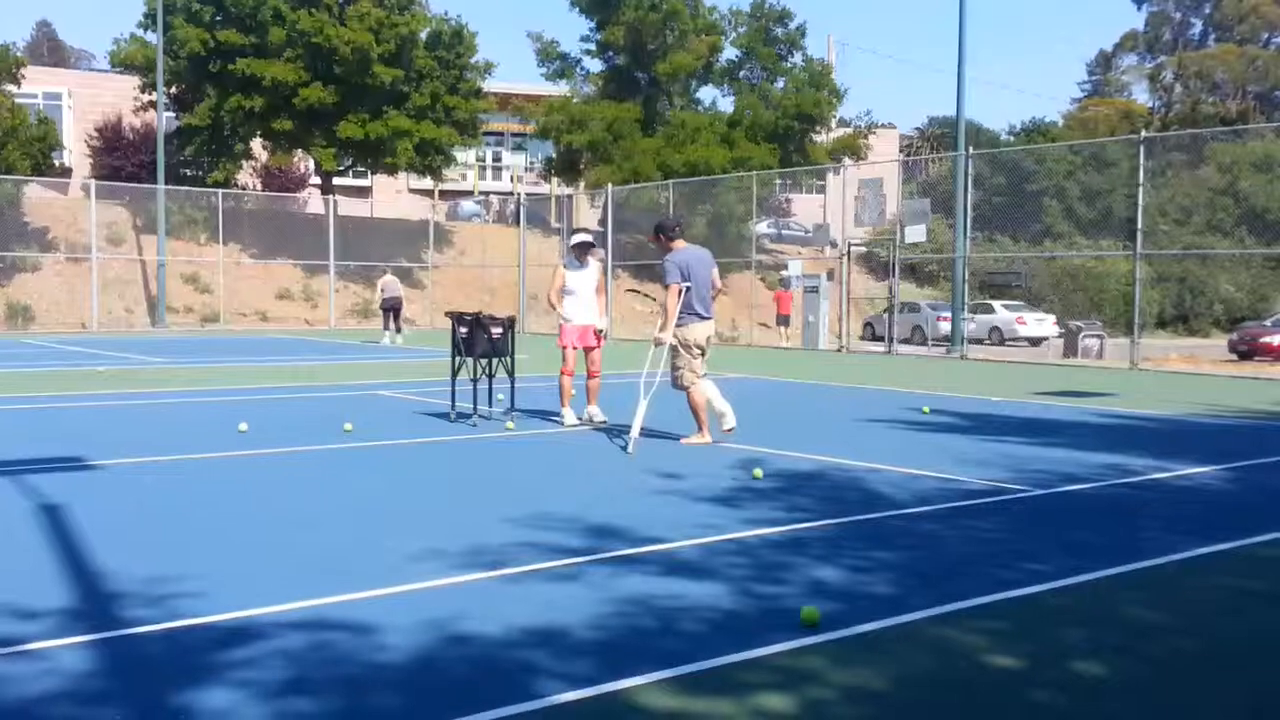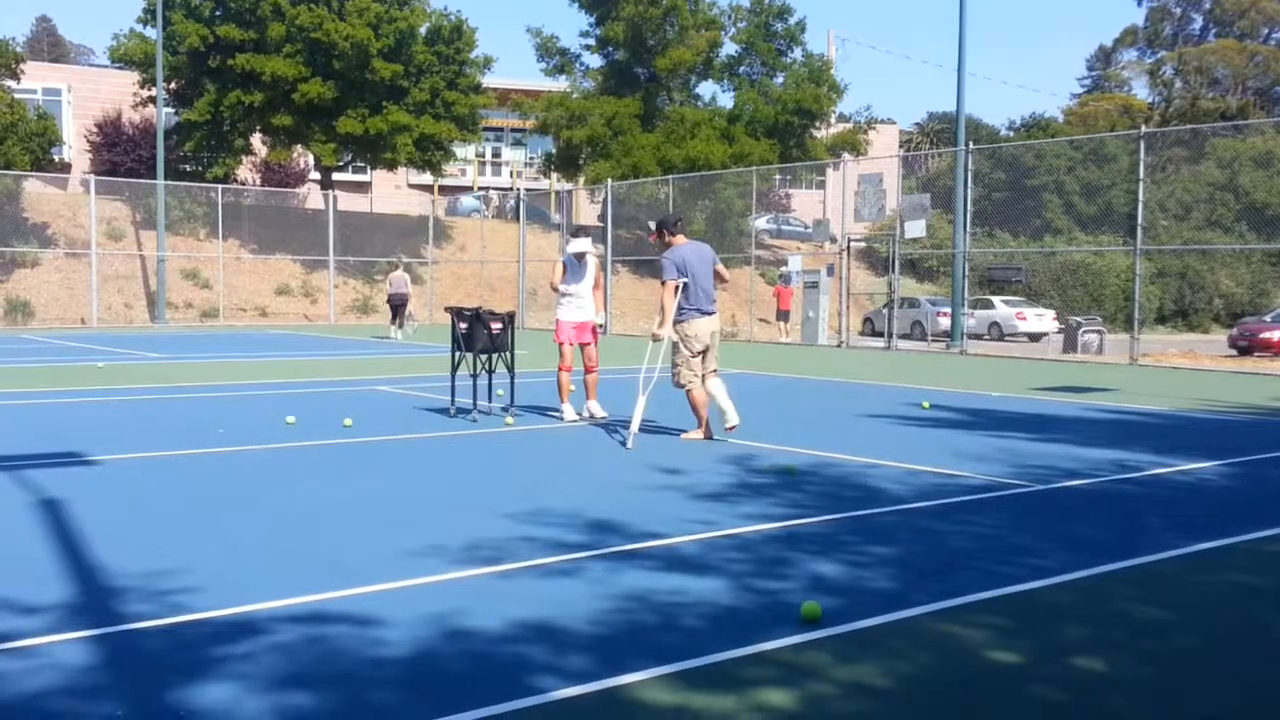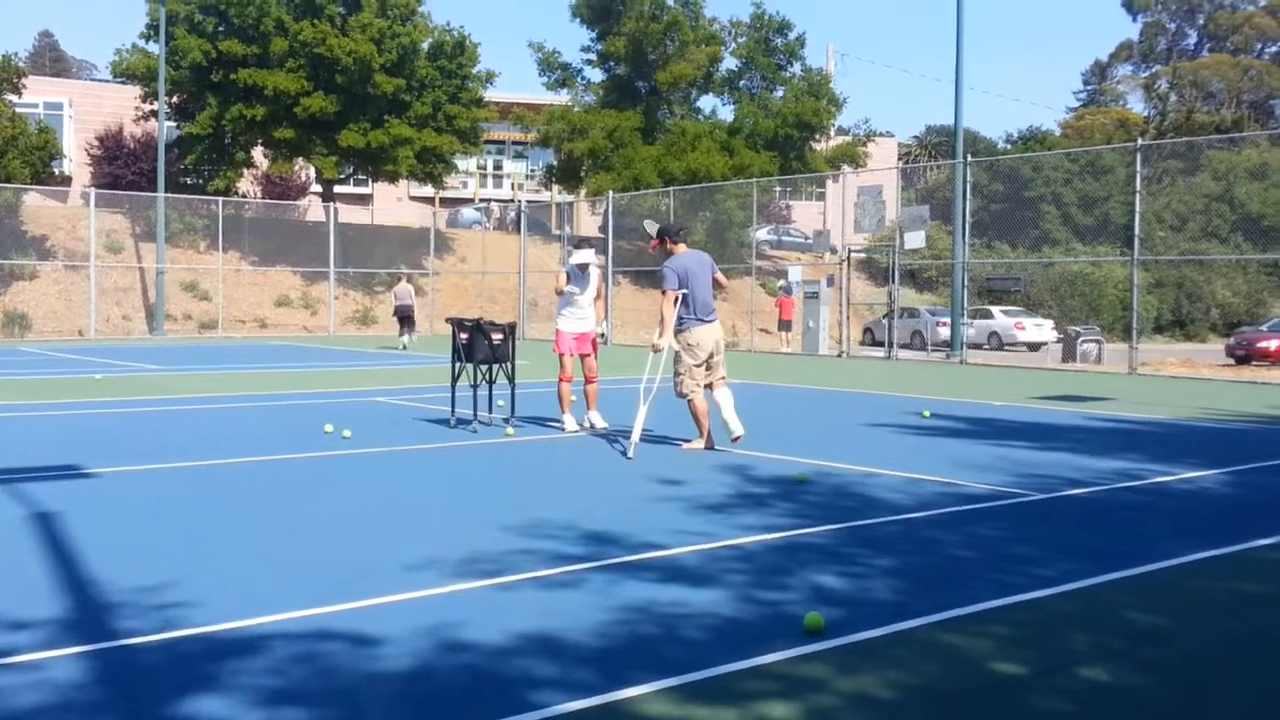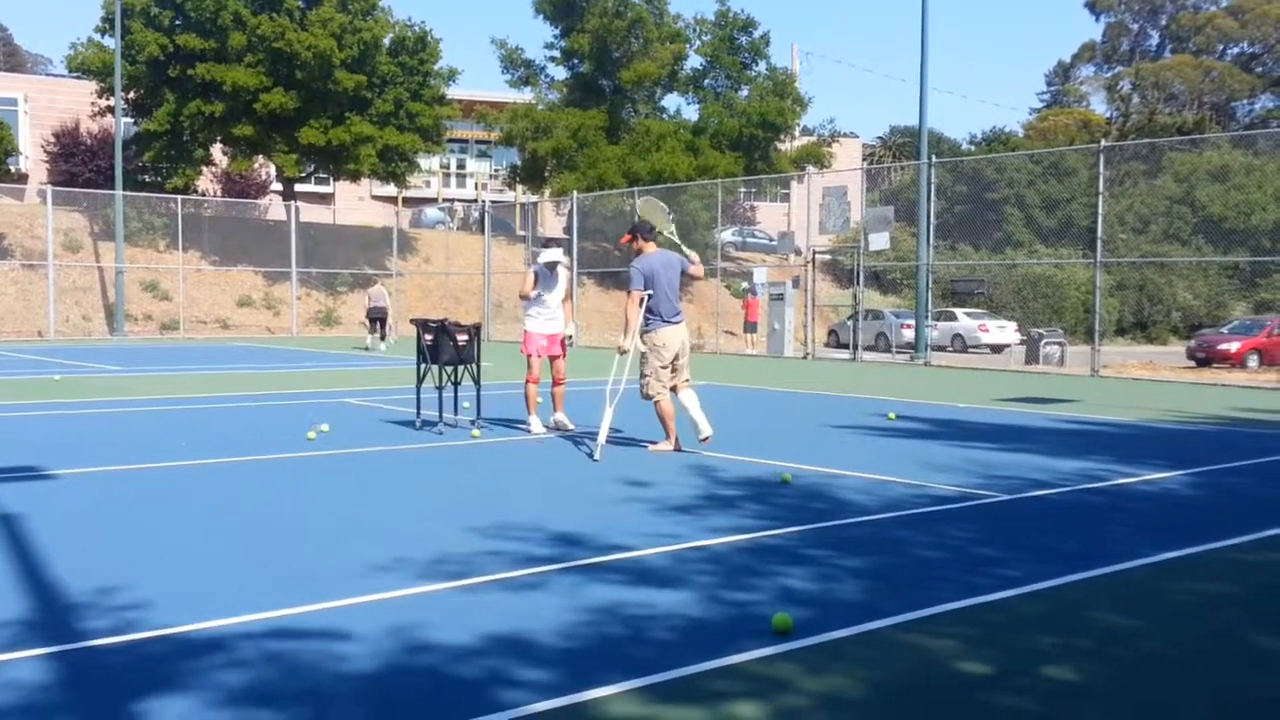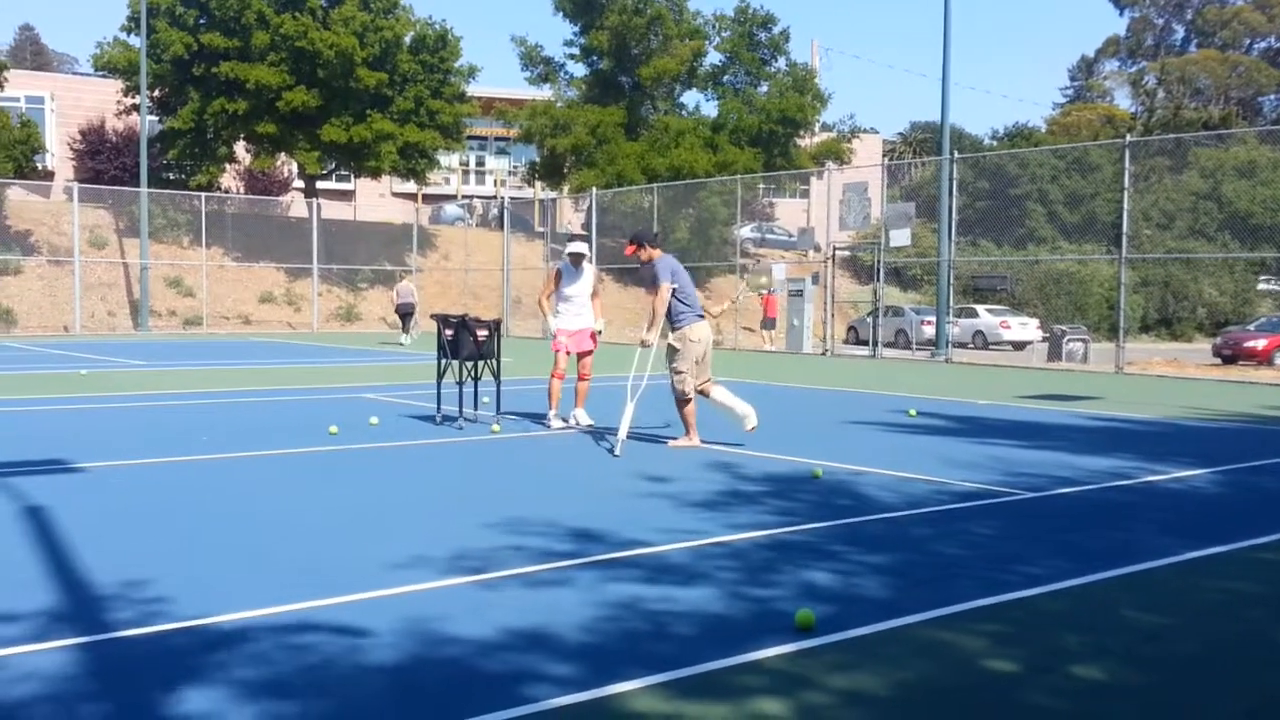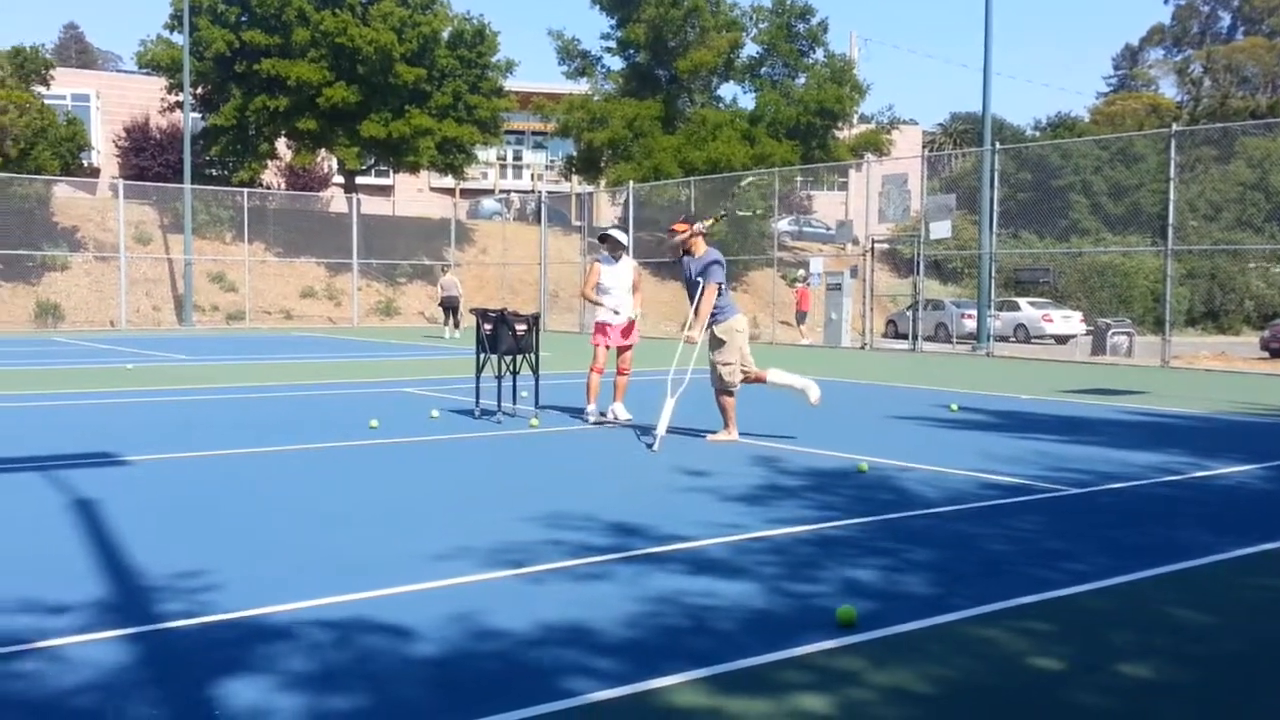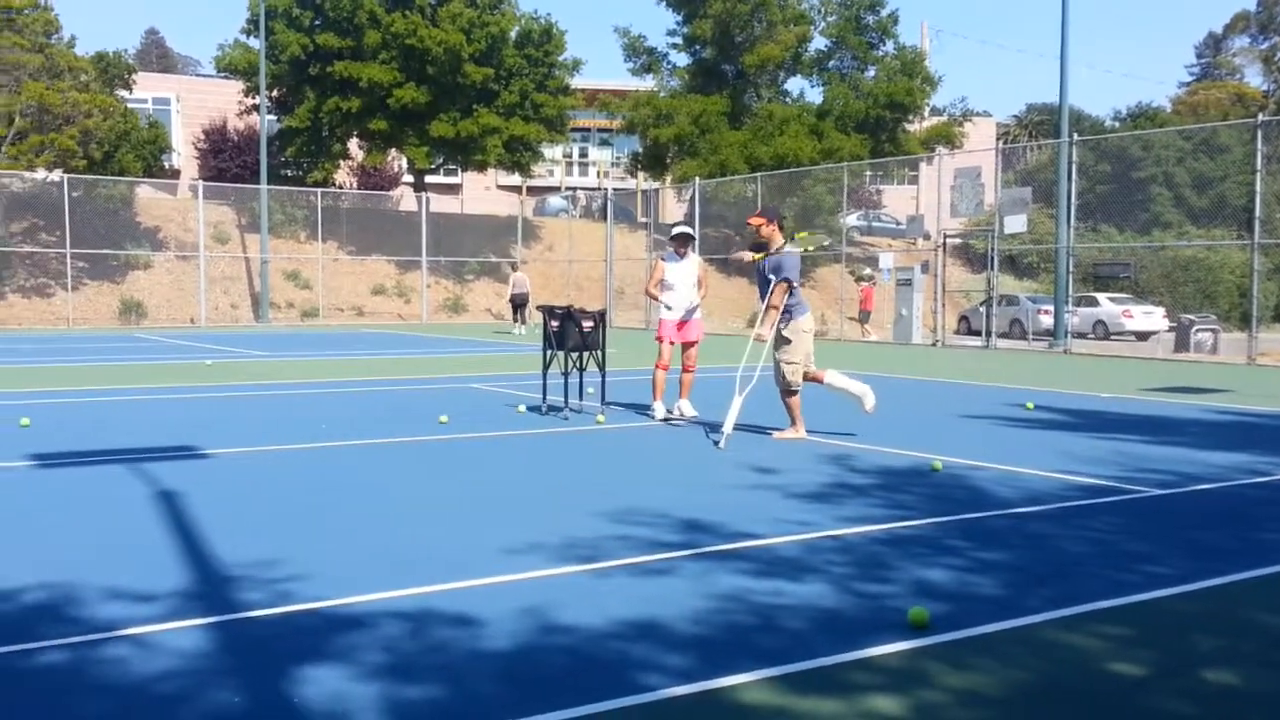
dt=0.5s
person 1, frame 1
left shoulder: (672, 260)
right shoulder: (705, 253)
left elbow: (672, 296)
right elbow: (717, 287)
left wrist: (666, 330)
left hip: (687, 327)
right hip: (706, 323)
left knee: (690, 382)
right knee: (698, 376)
left ankle: (703, 433)
right ankle: (724, 412)
person 1, frame 2
left shoulder: (669, 257)
right shoulder: (705, 248)
left elbow: (669, 293)
right elbow: (725, 277)
left wrist: (664, 326)
left hip: (690, 324)
right hip: (711, 319)
left knee: (690, 380)
right knee: (709, 372)
left ankle: (703, 429)
right ankle: (728, 412)
person 1, frame 3
left shoulder: (670, 266)
right shoulder: (704, 257)
left elbow: (668, 302)
right elbow: (723, 283)
left wrist: (664, 336)
left hip: (692, 333)
right hip: (714, 328)
left knee: (693, 389)
right knee: (717, 380)
left ankle: (704, 438)
right ankle: (733, 422)
person 1, frame 4
left shoulder: (637, 265)
right shoulder: (674, 257)
left elbow: (633, 304)
right elbow: (699, 274)
left wrist: (627, 338)
right wrist: (696, 261)
left hip: (658, 334)
right hip: (680, 330)
left knee: (658, 391)
right knee: (681, 383)
left ankle: (671, 440)
right ankle: (700, 422)
person 1, frame 5
left shoulder: (660, 264)
right shoulder: (669, 262)
left elbow: (662, 298)
right elbow: (689, 292)
left wrist: (652, 331)
right wrist: (710, 310)
left hip: (687, 331)
right hip: (700, 327)
left knee: (682, 388)
right knee: (703, 383)
left ankle: (691, 436)
right ankle: (741, 408)
person 1, frame 6
left shoulder: (712, 258)
right shoulder: (685, 256)
left elbow: (708, 296)
right elbow: (672, 242)
left wrist: (695, 329)
right wrist: (687, 235)
left hip: (727, 324)
right hip: (718, 327)
left knee: (723, 382)
right knee: (749, 373)
left ankle: (730, 430)
right ankle: (800, 383)
person 1, frame 7
left shoulder: (788, 255)
right shoulder: (762, 249)
left elbow: (778, 296)
right elbow: (734, 256)
left wrist: (765, 326)
right wrist: (744, 255)
left hip: (793, 323)
right hip: (787, 323)
left knee: (788, 379)
right knee: (807, 372)
left ankle: (797, 427)
right ankle: (857, 388)
person 2, frame 1
left shoulder: (597, 266)
right shoulder: (563, 268)
right elbow: (552, 294)
left wrist: (603, 318)
right wrist: (560, 311)
left hip: (592, 324)
right hip: (570, 324)
left knee: (595, 368)
right knee: (568, 368)
left ankle: (592, 409)
right ankle: (566, 411)
person 2, frame 2
left shoulder: (594, 263)
right shoulder: (562, 264)
right elbow: (553, 282)
left wrist: (600, 313)
right wrist: (559, 288)
left hip: (588, 319)
right hip: (566, 318)
left knee: (592, 363)
right knee: (566, 363)
left ankle: (591, 404)
right ankle: (566, 406)
person 2, frame 3
left shoulder: (596, 273)
right shoulder: (566, 273)
right elbow: (558, 289)
left wrist: (600, 322)
right wrist: (565, 289)
left hip: (588, 329)
right hip: (566, 329)
left knee: (592, 374)
right knee: (566, 374)
left ankle: (592, 415)
right ankle: (567, 417)
person 2, frame 4
left shoulder: (565, 274)
right shoulder: (534, 274)
right elbow: (523, 293)
left wrist: (569, 324)
right wrist: (530, 294)
left hip: (557, 331)
right hip: (535, 330)
left knee: (560, 376)
right knee: (533, 375)
left ankle: (558, 416)
right ankle: (533, 418)
person 2, frame 5
left shoulder: (591, 271)
right shoulder: (559, 271)
right elbow: (543, 297)
left wrist: (599, 320)
right wrist: (549, 319)
left hip: (587, 327)
right hip: (564, 327)
left knee: (585, 372)
right knee: (559, 370)
left ankle: (578, 412)
right ankle: (553, 413)
person 2, frame 6
left shoulder: (632, 265)
right shoulder: (599, 264)
left elbow: (637, 291)
right elbow: (586, 292)
left wrist: (636, 308)
right wrist: (605, 303)
left hip: (626, 322)
right hip: (605, 322)
left knee: (624, 367)
right knee: (598, 364)
left ankle: (617, 406)
right ankle: (591, 408)
person 2, frame 7
left shoulder: (697, 262)
right shoulder: (663, 261)
left elbow: (703, 287)
right elbow: (649, 288)
left wrist: (698, 299)
right wrist: (662, 298)
left hip: (691, 317)
right hip: (668, 318)
left knee: (690, 363)
right knee: (663, 361)
left ankle: (683, 403)
right ankle: (657, 404)
